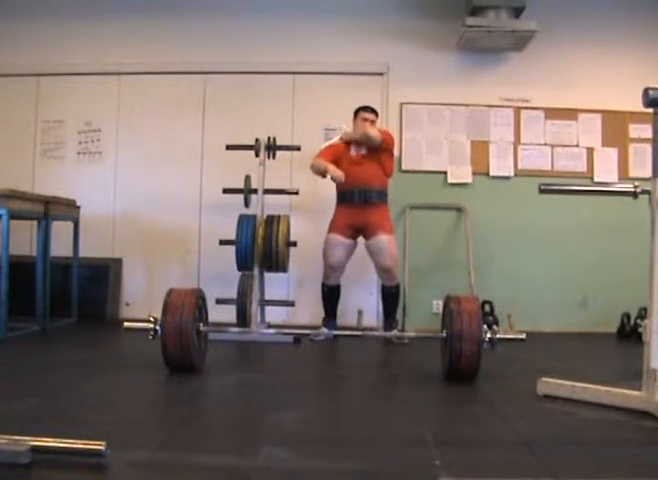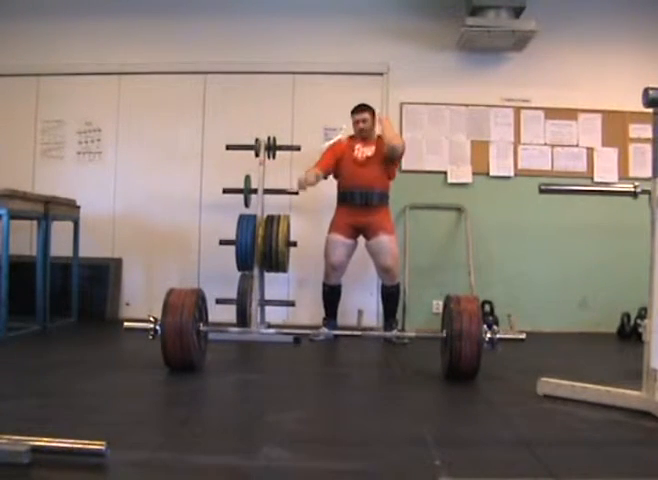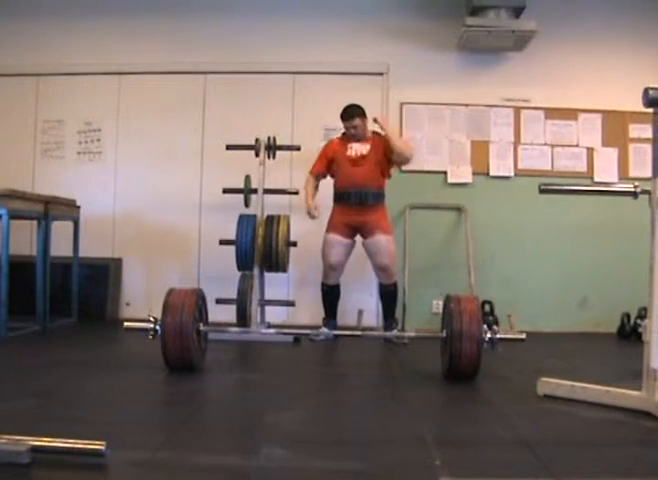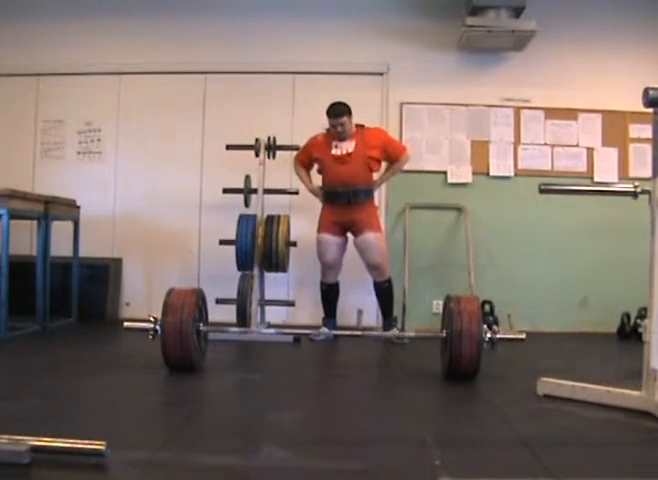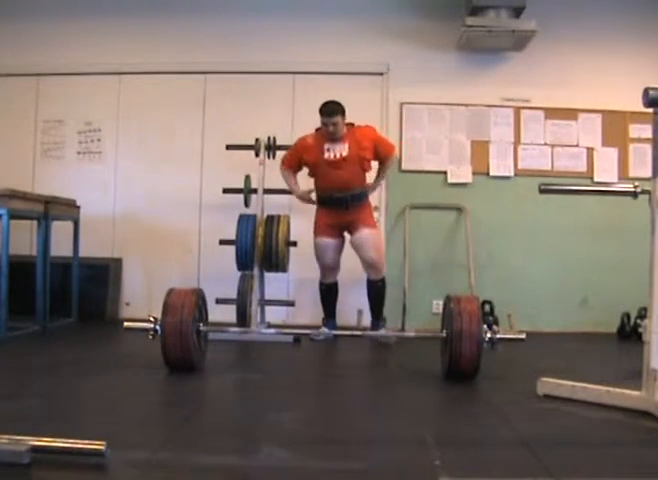
dt=0.4s
person 1, frame 1
left shoulder: (384, 141)
right shoulder: (337, 147)
left elbow: (370, 135)
right elbow: (315, 164)
left wrist: (350, 136)
right wrist: (328, 167)
left hip: (377, 214)
right hip: (345, 214)
left knee: (389, 270)
right knee: (331, 268)
left ankle: (391, 326)
right ankle: (329, 324)
person 1, frame 2
left shoulder: (386, 144)
right shoulder: (340, 146)
left elbow: (398, 148)
right elbow: (319, 170)
left wrist: (385, 124)
right wrist: (307, 178)
left hip: (378, 215)
right hip: (345, 214)
left knee: (390, 270)
right knee: (332, 269)
left ankle: (390, 326)
right ankle: (329, 324)
person 1, frame 3
left shoulder: (383, 144)
right shoulder: (334, 145)
left elbow: (406, 156)
right elbow: (314, 175)
left wrist: (387, 132)
right wrist: (310, 199)
left hip: (375, 213)
right hip: (342, 213)
left knee: (387, 270)
right knee: (330, 268)
left ankle: (391, 325)
right ankle: (329, 324)
person 1, frame 4
left shoulder: (374, 137)
right shoulder: (318, 142)
left elbow: (402, 155)
right elbow: (299, 162)
left wrist: (381, 180)
right wrist: (310, 186)
left hip: (363, 210)
right hip: (331, 212)
left knee: (379, 267)
right knee: (328, 268)
left ankle: (390, 324)
right ankle: (329, 324)
person 1, frame 5
left shoulder: (366, 135)
right shoulder: (307, 143)
left elbow: (389, 154)
right elbow: (286, 166)
left wrist: (376, 183)
right wrist: (297, 191)
left hip: (360, 210)
right hip: (326, 213)
left knee: (375, 265)
right knee: (327, 270)
left ankle: (378, 323)
right ankle: (329, 324)
